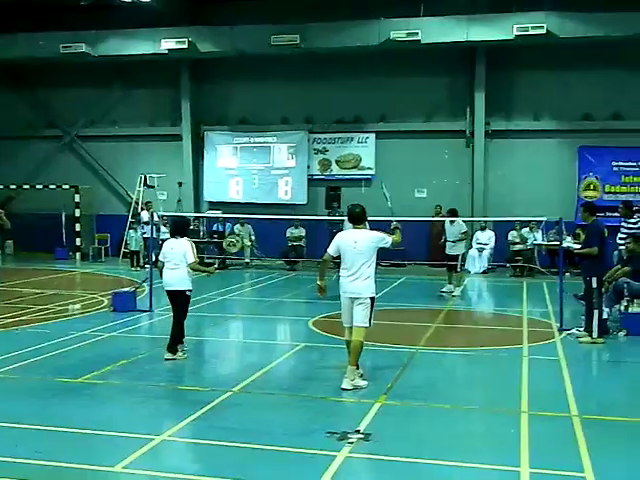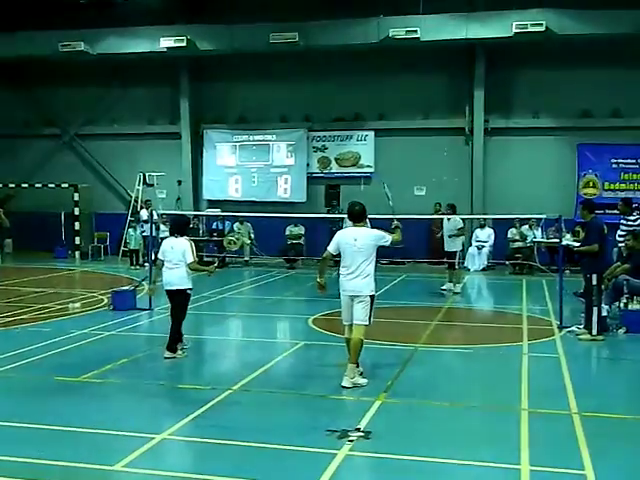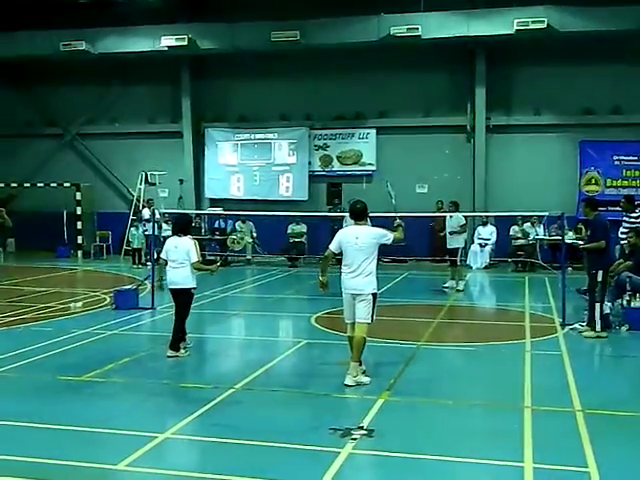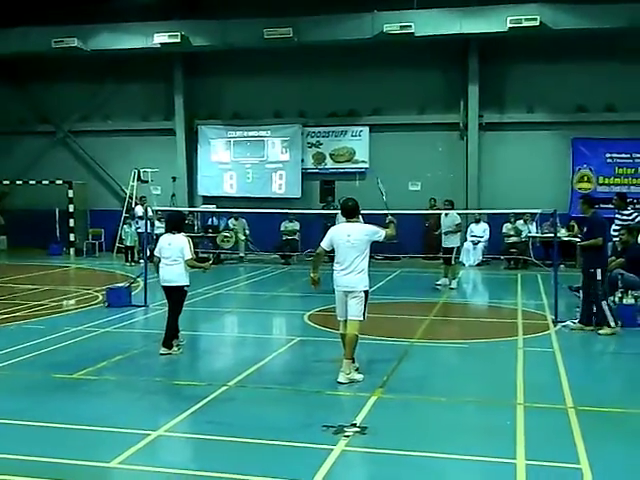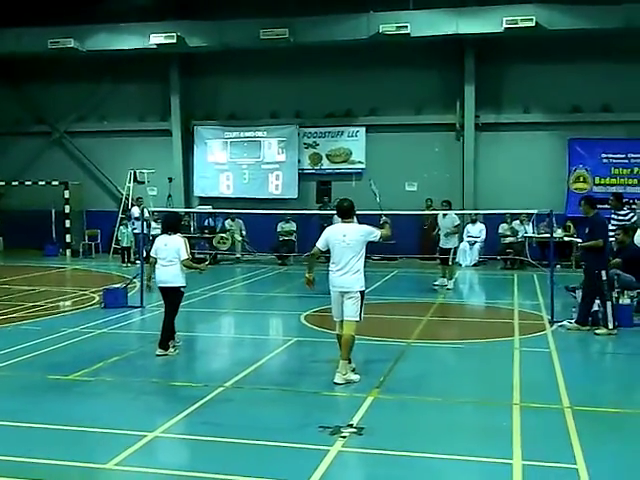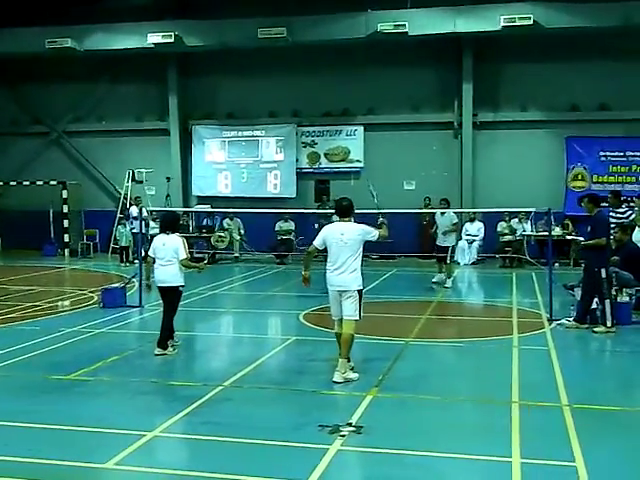
dt=0.3s
person 1, frame 1
left shoulder: (341, 236)
right shoulder: (374, 236)
left elbow: (326, 259)
right elbow: (397, 240)
left wrist: (321, 279)
right wrist: (396, 228)
left hip: (346, 289)
right hip: (364, 291)
left knee: (349, 330)
right knee: (359, 332)
left ankle: (354, 368)
right ankle: (350, 376)
person 1, frame 2
left shoulder: (341, 234)
right shoulder: (374, 235)
left elbow: (325, 257)
right elbow: (397, 239)
left wrist: (320, 277)
right wrist: (397, 227)
left hip: (346, 287)
right hip: (364, 289)
left knee: (349, 328)
right knee: (358, 330)
left ankle: (354, 366)
right ankle: (350, 374)
person 1, frame 3
left shoulder: (342, 233)
right shoulder: (375, 233)
left elbow: (327, 256)
right elbow: (399, 237)
left wrist: (323, 275)
right wrist: (399, 226)
left hip: (347, 286)
right hip: (366, 287)
left knee: (351, 326)
right knee: (361, 328)
left ankle: (357, 364)
right ankle: (353, 373)
person 1, frame 4
left shoulder: (334, 230)
right shoulder: (367, 230)
left elbow: (319, 253)
right elbow: (391, 233)
left wrist: (314, 272)
right wrist: (391, 222)
left hip: (340, 283)
right hip: (358, 284)
left knee: (344, 323)
right knee: (353, 325)
left ankle: (350, 361)
right ankle: (346, 370)
person 1, frame 5
left shoulder: (330, 231)
right shoulder: (363, 230)
left elbow: (314, 253)
right elbow: (386, 234)
left wrist: (309, 273)
right wrist: (386, 223)
left hip: (336, 284)
right hip: (354, 285)
left knee: (340, 324)
right knee: (349, 326)
left ankle: (346, 362)
right ankle: (343, 371)
person 1, frame 6
left shoulder: (327, 229)
right shoulder: (360, 229)
left elbow: (310, 251)
right elbow: (384, 234)
left wrist: (305, 270)
right wrist: (383, 224)
left hip: (333, 282)
right hip: (351, 283)
left knee: (338, 322)
right knee: (349, 324)
left ankle: (345, 360)
right ankle: (342, 370)
person 2, frame 1
left shoulder: (167, 243)
right shoulder: (187, 243)
left elbow: (160, 265)
right elbow: (192, 266)
right wrist: (208, 269)
left hip: (168, 284)
right hip: (182, 284)
left knee: (178, 314)
right knee: (179, 316)
left ankle: (179, 342)
right ankle: (172, 351)
person 2, frame 2
left shoulder: (166, 242)
right shoulder: (187, 243)
left elbow: (159, 264)
right elbow: (192, 266)
left wrist: (153, 282)
right wrist: (208, 269)
left hip: (168, 283)
right hip: (182, 284)
left knee: (175, 314)
right knee: (179, 315)
left ankle: (179, 341)
right ankle: (171, 350)
person 2, frame 3
left shoulder: (169, 241)
right shoulder: (190, 242)
left elbow: (162, 263)
right elbow: (196, 265)
right wrist: (211, 268)
left hip: (172, 282)
right hip: (186, 283)
left knee: (179, 313)
right knee: (181, 314)
left ankle: (182, 340)
right ankle: (174, 348)
person 2, frame 4
left shoulder: (163, 238)
right shoulder: (184, 239)
left elbow: (156, 260)
right elbow: (189, 262)
left wrist: (160, 275)
right wrist: (203, 266)
left hip: (165, 279)
right hip: (179, 280)
left knee: (173, 309)
right knee: (174, 312)
left ankle: (175, 337)
right ankle: (167, 346)
person 2, frame 5
left shoulder: (159, 239)
right shoulder: (180, 240)
left elbow: (152, 261)
right elbow: (185, 263)
left wrist: (149, 279)
right wrist: (199, 267)
left hip: (161, 280)
right hip: (175, 281)
left knee: (170, 310)
right knee: (170, 312)
left ankle: (171, 338)
right ankle: (163, 347)
person 2, frame 6
left shoulder: (157, 239)
right shoulder: (179, 240)
left elbow: (149, 261)
right elbow: (184, 262)
left wrist: (147, 279)
right wrist: (198, 266)
left hip: (160, 280)
right hip: (174, 281)
left knee: (168, 310)
right knee: (169, 312)
left ankle: (170, 337)
right ankle: (162, 346)
person 3, frame 1
left shoulder: (594, 227)
right shoulder: (595, 226)
left elbow: (594, 250)
left wrist: (578, 251)
right wrist: (580, 248)
left hip: (594, 270)
right hip: (591, 269)
left knee: (594, 302)
right knee: (590, 301)
left ankle: (596, 335)
right ankle: (590, 330)
person 3, frame 2
left shoulder: (594, 224)
right shoulder: (594, 223)
left elbow: (594, 247)
left wrist: (578, 249)
right wrist: (580, 246)
left hip: (594, 267)
right hip: (591, 266)
left knee: (593, 299)
right knee: (590, 298)
left ankle: (595, 332)
right ankle: (590, 327)
person 3, frame 3
left shoulder: (598, 222)
right shoulder: (595, 221)
left elbow: (602, 244)
left wrist: (584, 246)
right wrist: (585, 244)
left hip: (599, 265)
right hip: (595, 264)
left knee: (596, 296)
right knee: (593, 295)
left ankle: (599, 329)
right ankle: (592, 325)
person 3, frame 4
left shoulder: (597, 219)
right shoulder: (589, 219)
left elbow: (599, 241)
left wrist: (581, 244)
right wrist: (581, 243)
left hip: (597, 263)
right hip: (589, 263)
left knee: (598, 294)
right knee: (587, 293)
left ankle: (610, 324)
right ankle: (586, 322)
person 3, frame 5
left shoulder: (598, 220)
right shoulder: (591, 220)
left elbow: (599, 242)
left wrist: (582, 245)
right wrist: (582, 251)
left hip: (599, 265)
right hip: (591, 264)
left knee: (604, 295)
right knee: (587, 294)
left ankle: (609, 326)
right ankle: (582, 322)
person 3, frame 6
left shoulder: (601, 218)
right shoulder: (593, 218)
left elbow: (602, 241)
left wrist: (585, 243)
right wrist: (583, 242)
left hip: (599, 263)
right hip: (591, 262)
left knee: (603, 293)
right knee: (586, 292)
left ankle: (608, 324)
right ankle: (580, 320)
